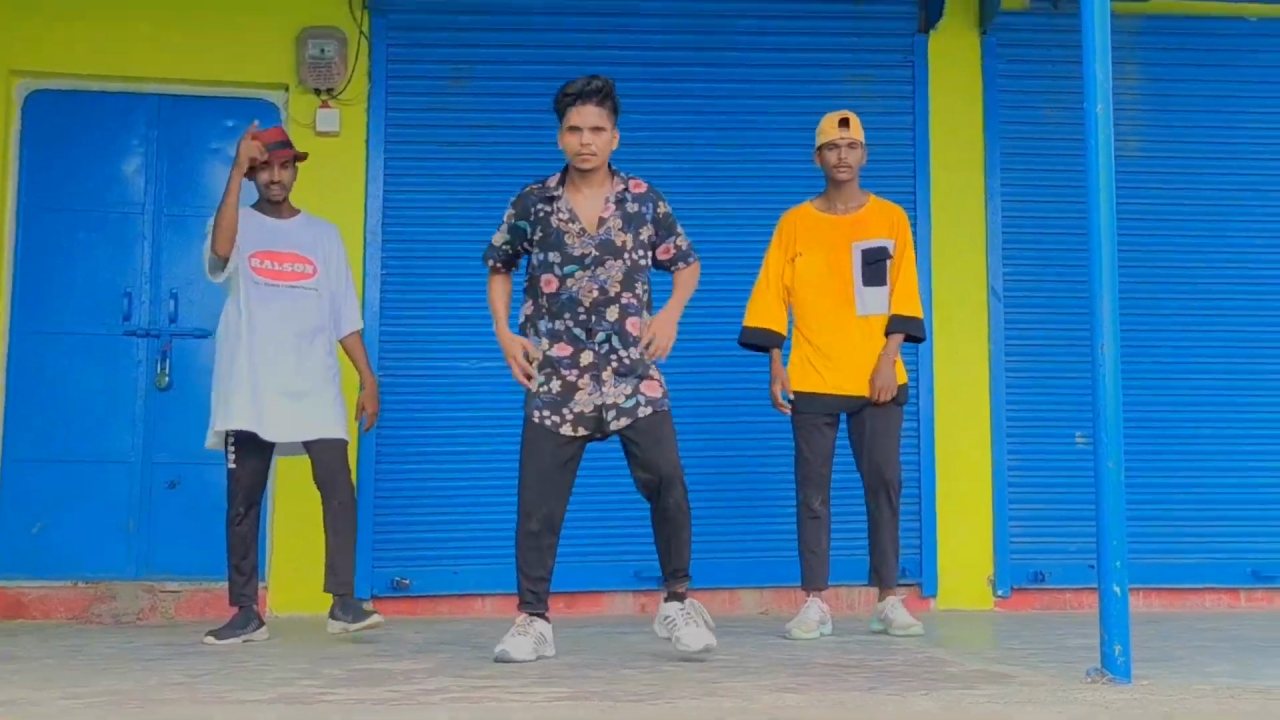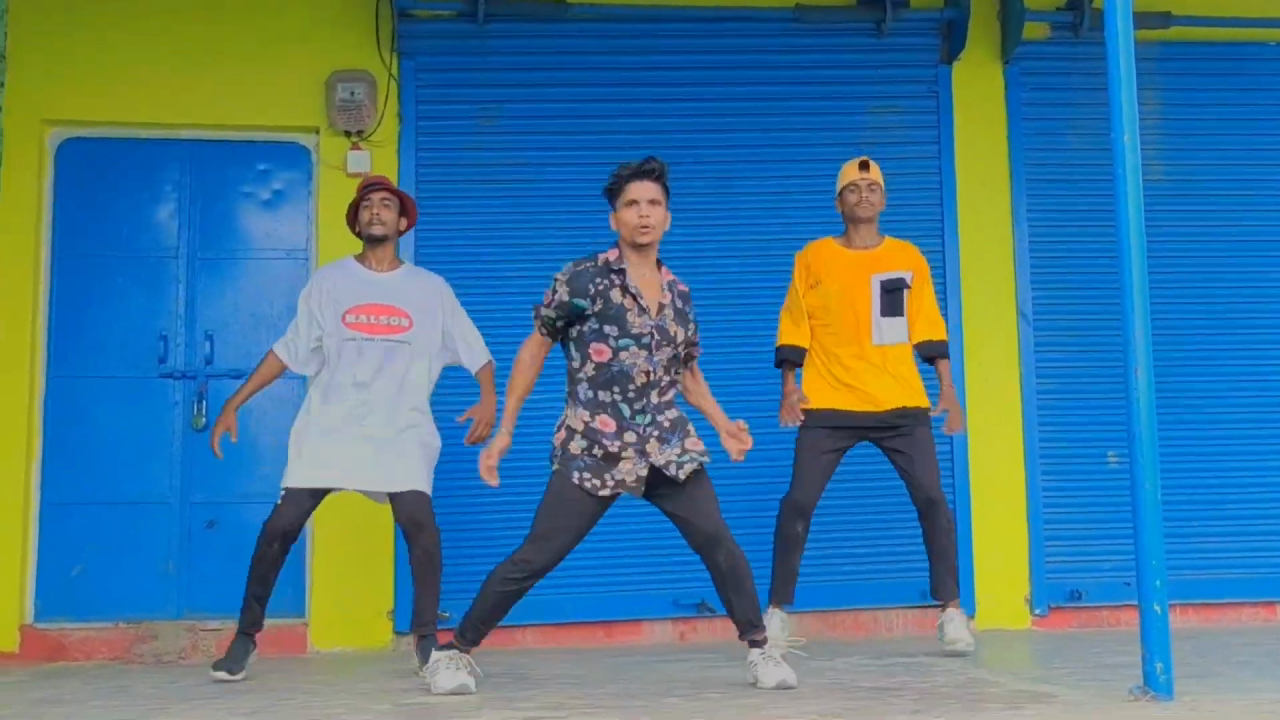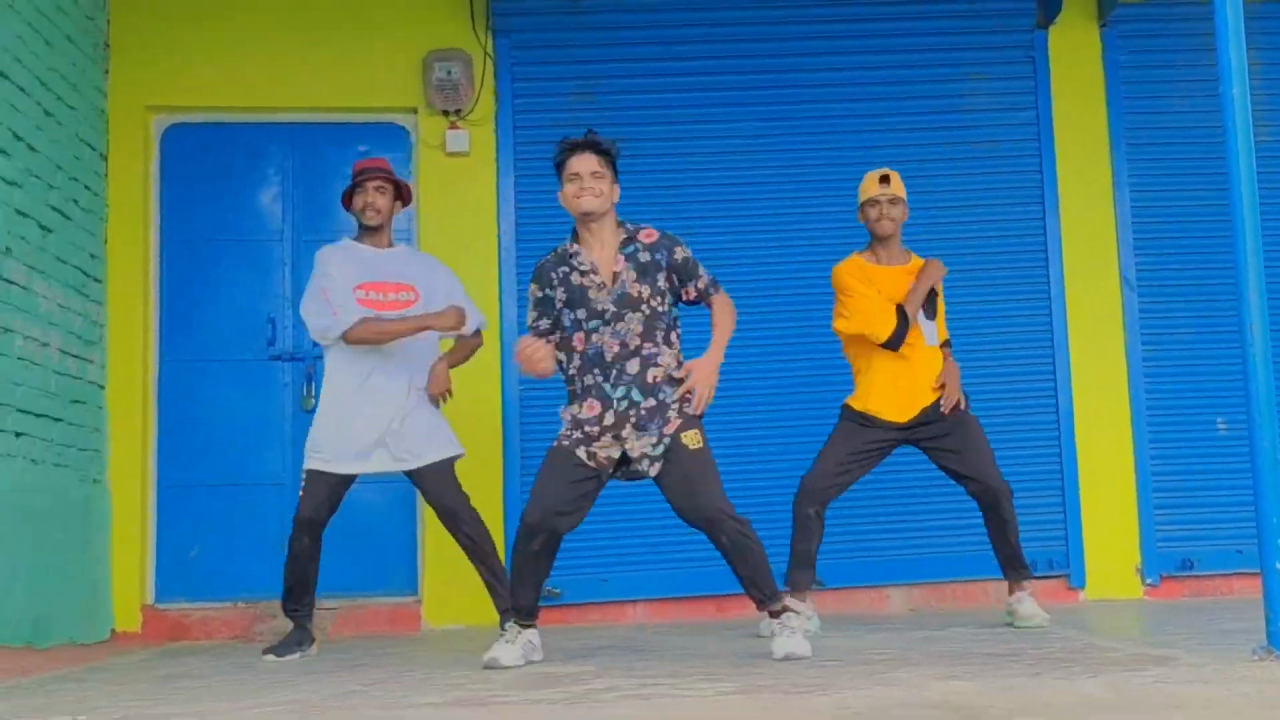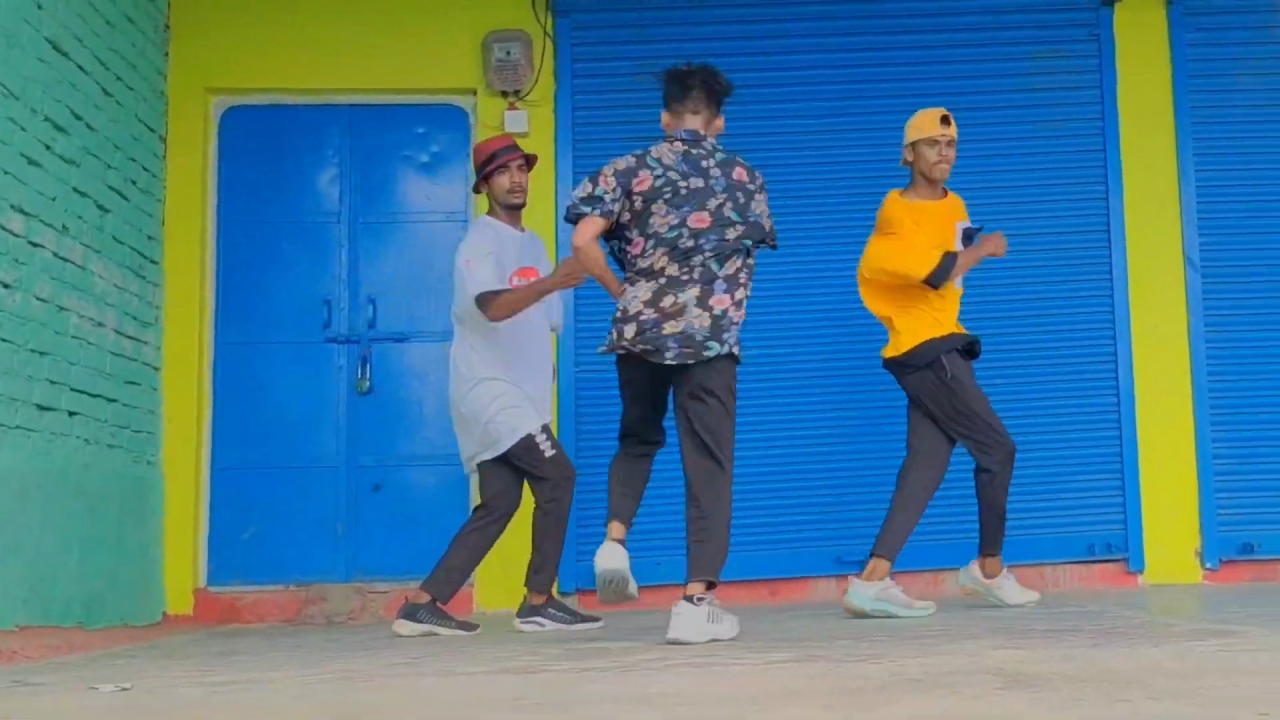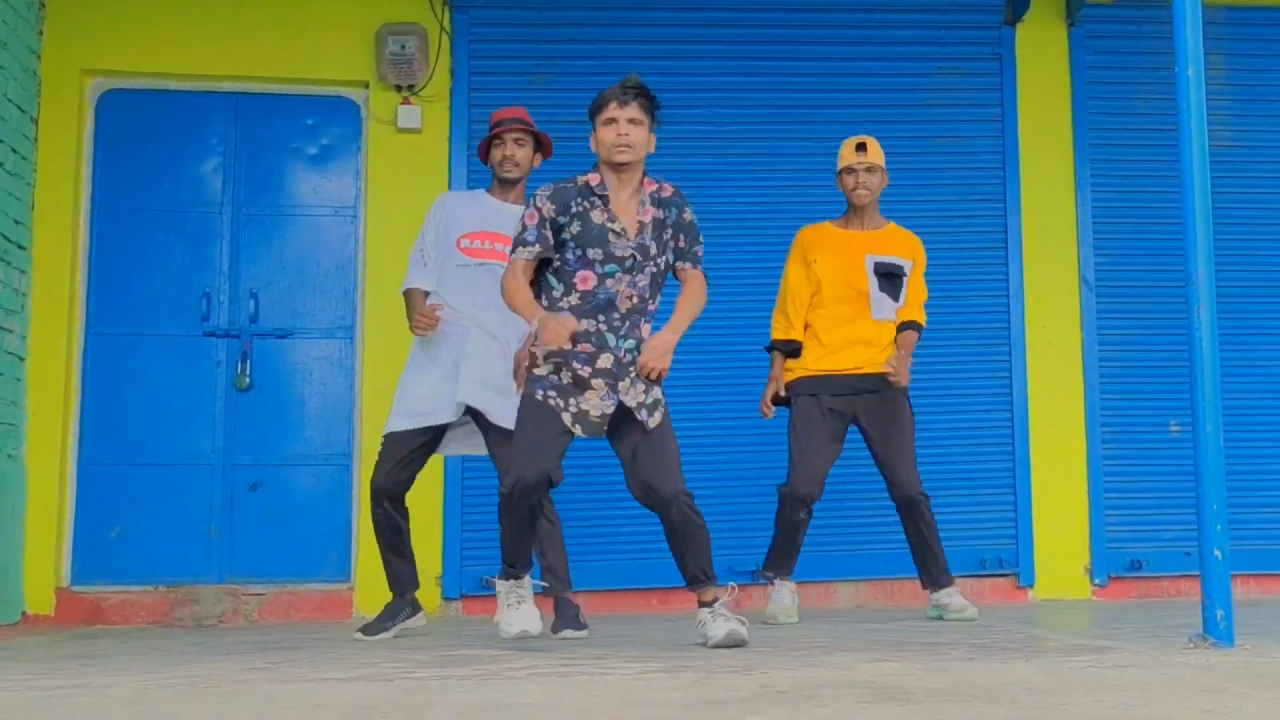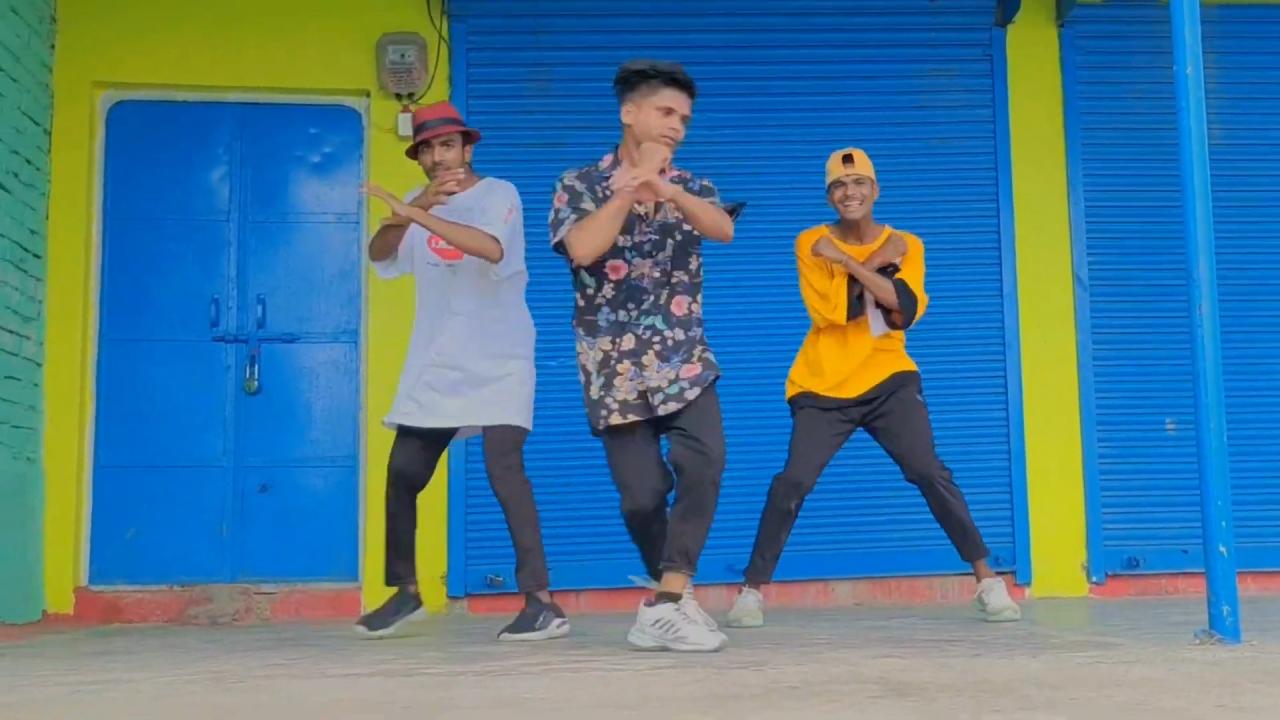
dt=0.7s
person 1, frame 1
left shoulder: (645, 201)
right shoulder: (531, 203)
left elbow: (686, 264)
right elbow: (498, 269)
left wrist: (670, 313)
right wrist: (504, 332)
left hip: (632, 371)
right hip: (557, 377)
left knee: (665, 479)
right knee: (538, 504)
left ankle: (677, 600)
right ankle: (533, 619)
person 1, frame 2
left shoulder: (679, 286)
right shoulder: (581, 277)
right elbow: (537, 345)
left wrist: (720, 420)
right wrist: (503, 430)
left hip: (665, 442)
right hip: (590, 446)
left knee: (716, 543)
right knee: (538, 557)
left ankle: (757, 648)
right ankle: (454, 648)
person 1, frame 3
left shoulder: (659, 247)
right shoulder: (551, 272)
left elbow: (719, 301)
right elbow: (541, 348)
left wrist: (711, 360)
right wrist: (531, 357)
left hip: (667, 414)
right hip: (592, 426)
left knee: (715, 516)
right knee: (537, 524)
left ankle: (781, 615)
right ankle: (522, 630)
person 1, frame 4
left shoulder: (632, 167)
right shoulder: (743, 176)
left elbow: (582, 239)
right elbow: (760, 241)
left wrist: (619, 287)
left hip: (644, 334)
right hip: (712, 337)
left knee: (636, 440)
right knee: (710, 467)
left ankle: (613, 543)
right ankle: (695, 605)
person 1, frame 5
left shoulder: (669, 205)
right shoulder: (558, 201)
left elbow: (694, 282)
right elbow: (514, 280)
left wrist: (668, 335)
right wrist: (542, 320)
left hip: (633, 378)
right hip: (560, 373)
left knee: (669, 494)
right knee: (528, 477)
left ankle: (711, 604)
right ankle: (515, 584)
person 1, frame 6
left shoulder: (686, 183)
right shoulder: (580, 185)
left elbow: (721, 229)
right elbow: (584, 250)
left wrist: (665, 187)
right wrist: (632, 187)
left hip: (680, 349)
right hip: (613, 359)
left knee: (702, 456)
right knee: (641, 494)
left ankle: (670, 602)
right ankle: (669, 591)
person 2, frame 1
left shoulder: (325, 235)
right shoulder: (234, 223)
left elbow: (345, 316)
right elbow: (220, 253)
left wrist: (368, 378)
right wrist: (237, 168)
left hip: (314, 389)
right hip: (250, 391)
left knee: (338, 485)
right knee: (243, 499)
left ankle: (343, 601)
right ankle: (246, 612)
person 2, frame 2
left shoulder: (431, 288)
right shoulder: (327, 281)
left elbow: (474, 350)
right elbow: (290, 350)
left wrist: (487, 398)
right wrist: (234, 403)
left hip: (399, 436)
right hip: (328, 434)
left knee: (421, 530)
right knee: (280, 529)
left ankle: (429, 641)
right ankle: (245, 637)
person 2, frame 3
left shoulder: (425, 268)
right shoulder: (332, 260)
left elbow: (473, 332)
right elbow: (350, 331)
left wrist: (444, 362)
right wrist: (425, 323)
left hip: (414, 415)
right hip: (348, 417)
left knee: (458, 513)
right knee: (308, 520)
left ankle: (511, 612)
right ankle: (300, 625)
person 2, frame 4
left shoulder: (535, 245)
right shoulder: (480, 238)
left elbow: (547, 319)
right elbow: (490, 307)
left wrist: (546, 375)
right wrist: (556, 281)
left hip: (518, 393)
right hip: (488, 391)
left knee: (498, 503)
right knee: (557, 476)
left ankle: (422, 604)
right ankle: (540, 601)
person 2, frame 5
right shoulder: (450, 207)
right elbow: (417, 278)
right wrist: (415, 310)
left hip: (502, 379)
right hip: (434, 376)
right knee: (386, 485)
left ankle: (563, 603)
right ankle: (404, 599)
person 2, frame 6
left shoulder: (500, 197)
right shoulder: (421, 201)
left elbow: (493, 250)
right elbow: (380, 260)
left wrist: (425, 220)
right wrist: (409, 210)
left hip: (500, 362)
right hip: (436, 364)
left knee: (505, 475)
right knee: (402, 473)
left ankle: (541, 602)
right ankle: (404, 589)
person 3, frame 1
left shoulder: (891, 217)
right shoulder: (795, 222)
left elbow: (904, 296)
right elbow: (772, 295)
left wrist: (889, 358)
right wrist: (776, 365)
left hip: (878, 376)
right hip: (814, 378)
left knee: (884, 482)
right knee: (812, 487)
left ankle: (887, 599)
right ankle: (815, 602)
person 3, frame 2
left shoulder: (908, 258)
right shoulder: (815, 257)
left elbow: (927, 325)
right elbow: (794, 322)
left wrist: (947, 385)
right wrist: (790, 384)
left hip: (898, 403)
right hip: (828, 403)
left knee: (931, 497)
right knee: (798, 502)
left ankle: (950, 613)
right ankle: (778, 611)
person 3, frame 3
left shoulder: (924, 269)
right shoulder: (848, 275)
right elbow: (895, 334)
left wrist: (952, 376)
right wrist: (923, 283)
left hip: (934, 408)
right hip: (873, 415)
left knee: (993, 489)
right knee: (812, 492)
left ankle: (1018, 591)
right ankle: (799, 602)
person 3, frame 4
left shoulder: (951, 205)
right shoulder: (900, 210)
right elbow: (932, 270)
right wrist: (981, 248)
left hip: (930, 350)
right hip: (926, 348)
left knee: (924, 464)
right knee: (996, 453)
left ankle: (872, 580)
right ankle: (988, 568)
person 3, frame 5
left shoulder: (908, 246)
right shoulder: (811, 240)
left elbow: (910, 320)
right elbow: (788, 314)
left wrist: (903, 358)
right wrist: (776, 376)
left hip: (880, 383)
right hip: (816, 385)
left knee: (907, 490)
right knee: (802, 487)
left ankle: (939, 589)
right ankle: (781, 580)
person 3, frame 6
left shoulder: (904, 244)
right shoulder: (811, 245)
left elbow: (905, 309)
right elbow: (828, 313)
left wrist: (854, 262)
right wrist: (878, 263)
left hip: (890, 380)
right hip: (824, 387)
left knee: (928, 470)
right knee: (792, 483)
left ankle: (987, 580)
right ankle: (752, 589)
